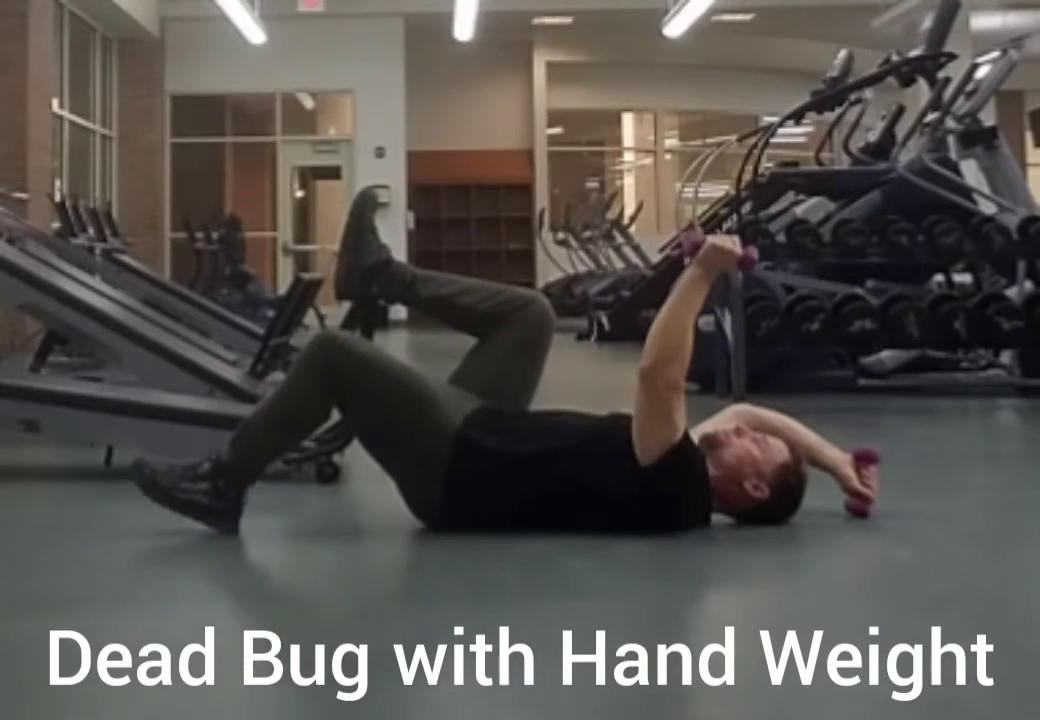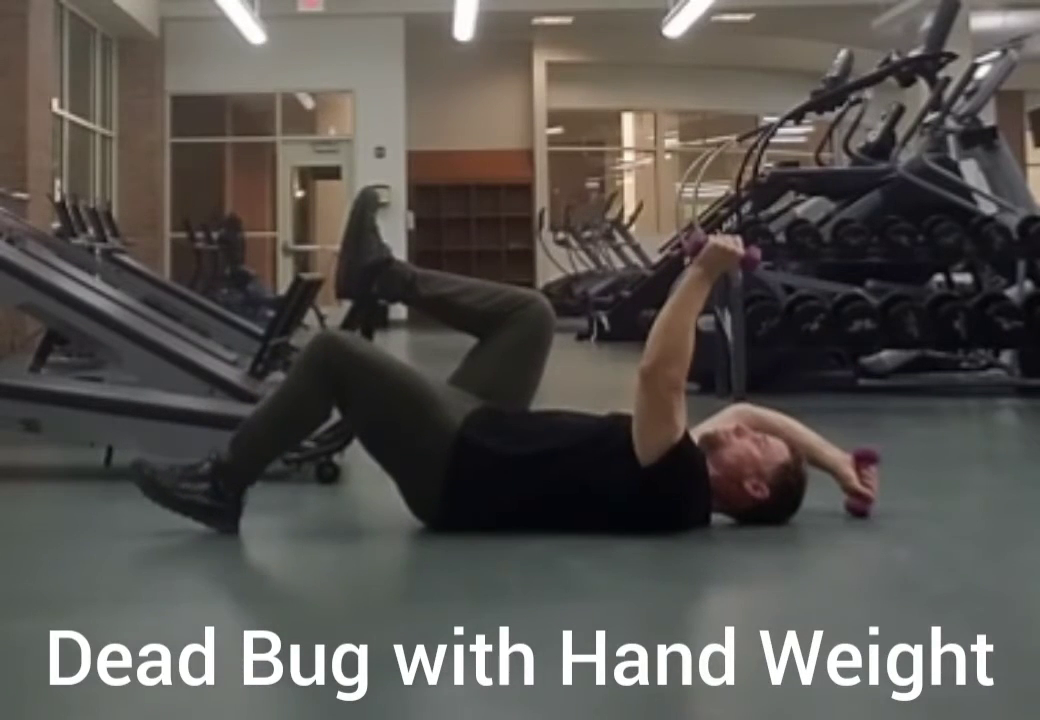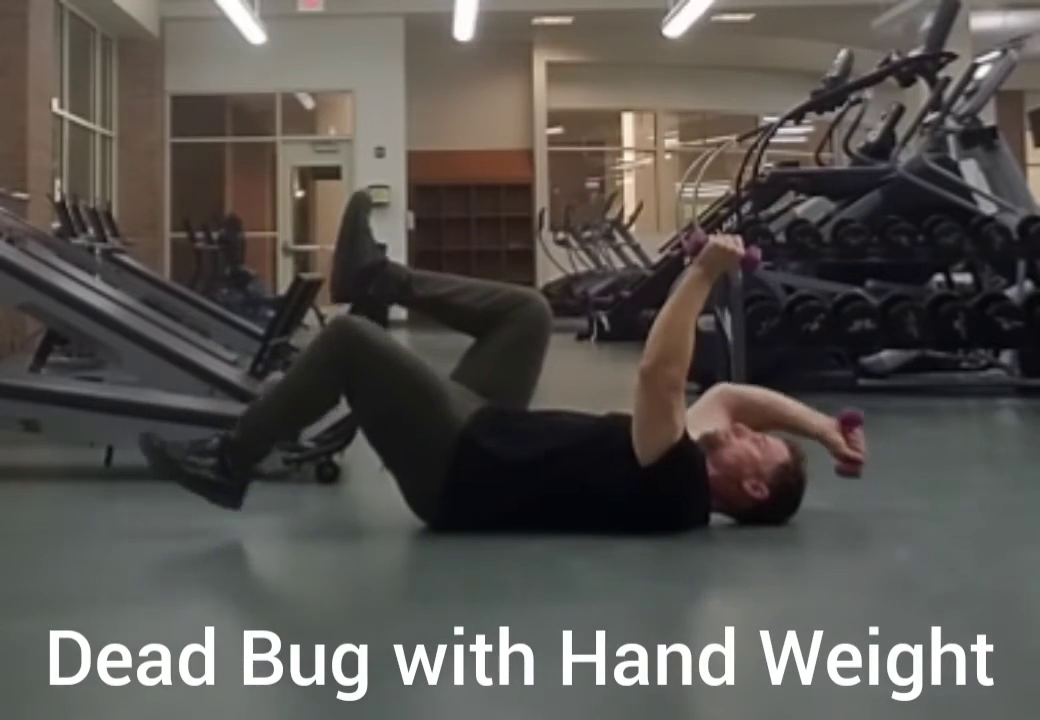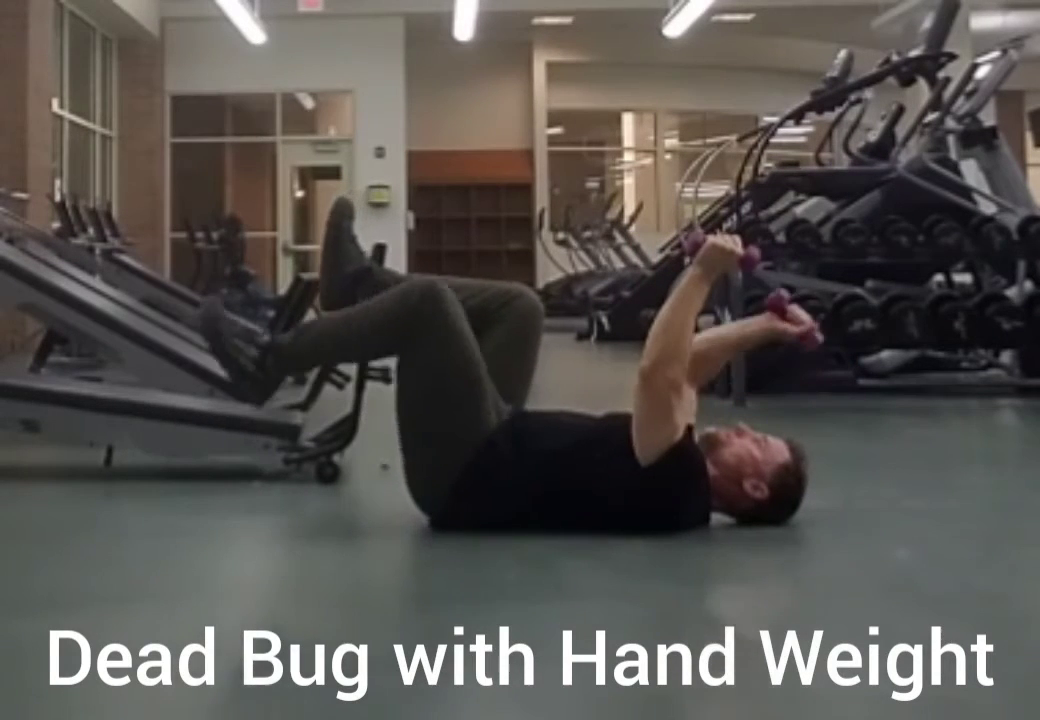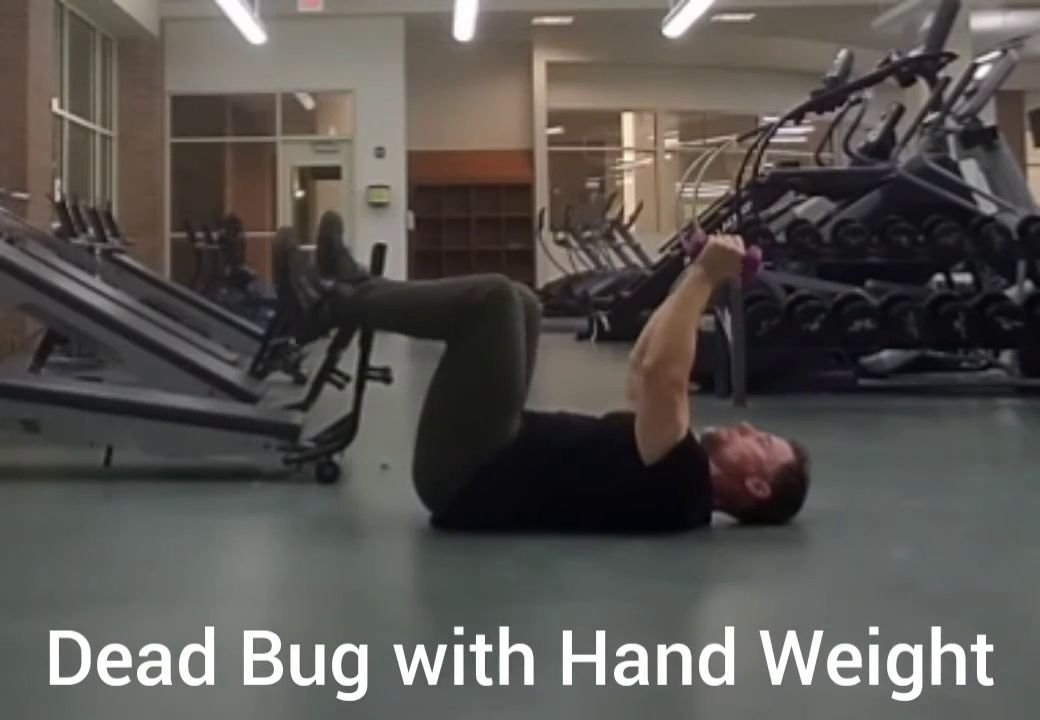
dt=0.3s
person 1, frame 1
left shoulder: (675, 487)
right shoulder: (693, 472)
left elbow: (657, 376)
right elbow: (747, 410)
left wrist: (700, 275)
right wrist: (838, 462)
left hip: (458, 468)
right hip: (483, 438)
left knee: (333, 353)
right knee: (530, 312)
left ankle: (222, 487)
right ankle: (382, 277)
person 1, frame 2
left shoulder: (675, 488)
right shoulder: (691, 478)
left elbow: (658, 375)
right elbow: (749, 408)
left wrist: (701, 274)
right wrist: (838, 460)
left hip: (458, 468)
right hip: (484, 435)
left knee: (333, 353)
right knee: (530, 310)
left ankle: (221, 486)
right ankle: (383, 276)
person 1, frame 3
left shoulder: (677, 488)
right shoulder: (691, 465)
left elbow: (660, 376)
right elbow: (728, 396)
left wrist: (703, 273)
right wrist: (825, 427)
left hip: (461, 470)
right hip: (487, 441)
left knee: (353, 338)
right knee: (527, 309)
left ankle: (229, 465)
right ankle: (378, 275)
person 1, frame 4
left shoulder: (675, 488)
right shoulder: (686, 466)
left elbow: (657, 372)
right elbow: (683, 368)
left wrist: (701, 274)
right wrist: (768, 326)
left hip: (469, 475)
right hip: (497, 445)
left knee: (427, 302)
right knee: (518, 304)
left ankle: (267, 364)
right ankle: (369, 283)
person 1, frame 5
left shoulder: (680, 483)
right shoulder: (687, 464)
left elbow: (665, 375)
right elbow: (644, 363)
left wrist: (706, 277)
right wrist: (699, 276)
left hip: (469, 478)
right hip: (487, 469)
left knee: (492, 297)
right knee: (511, 307)
left ankle: (336, 305)
right ankle: (354, 296)
